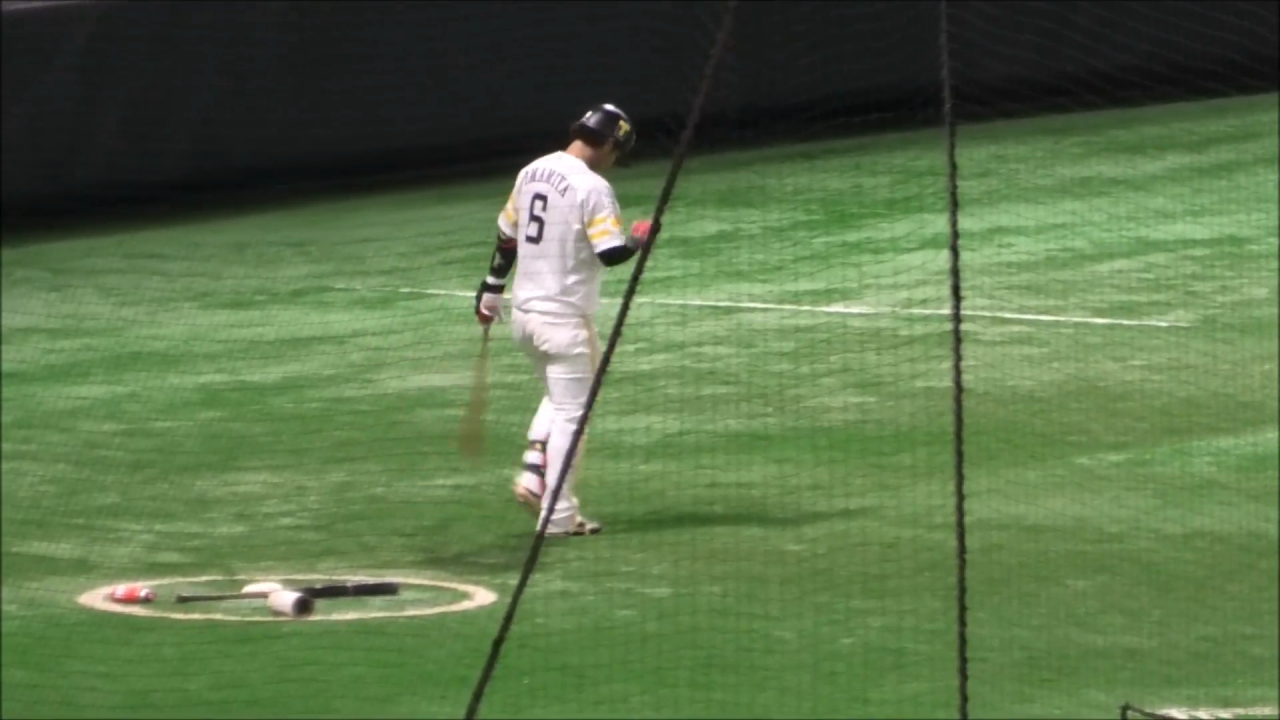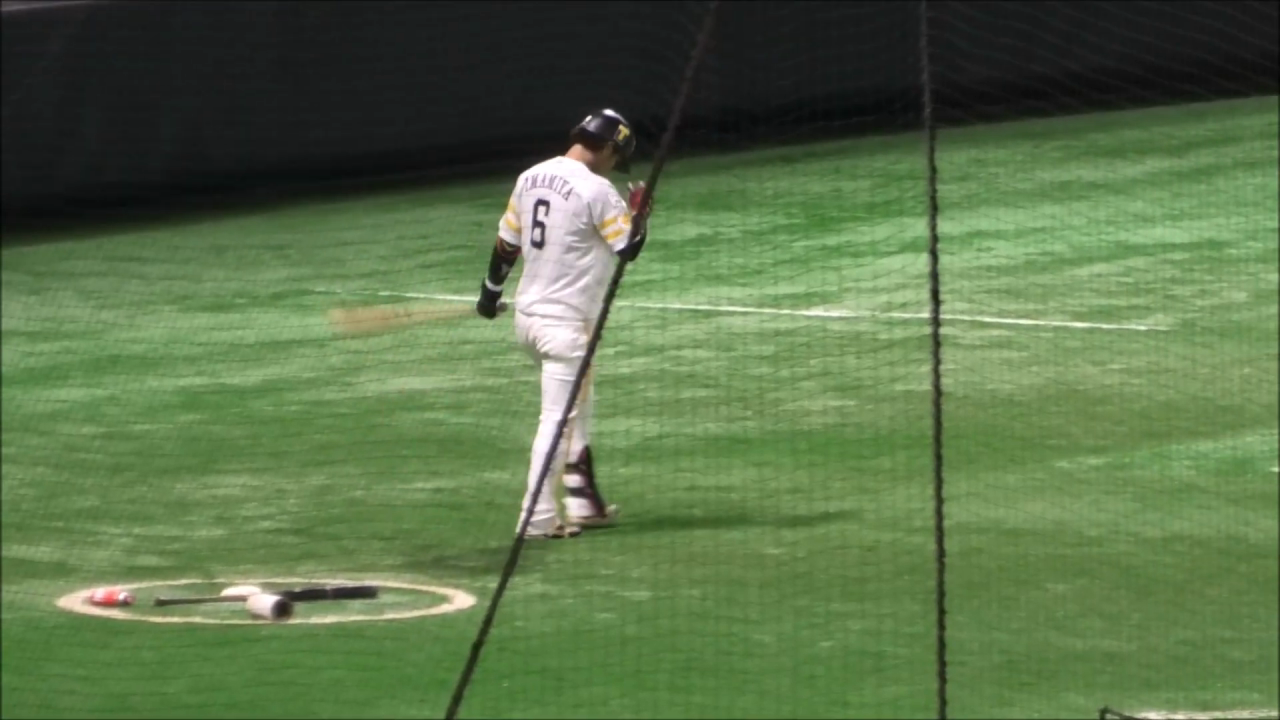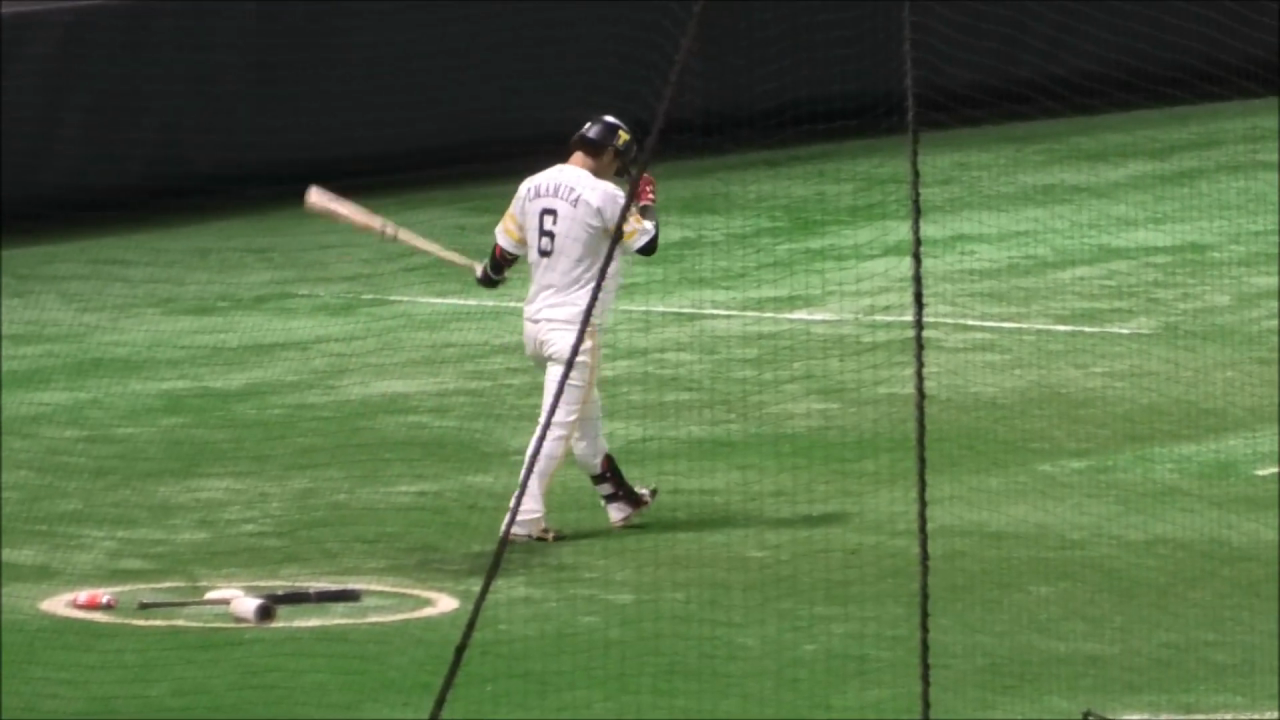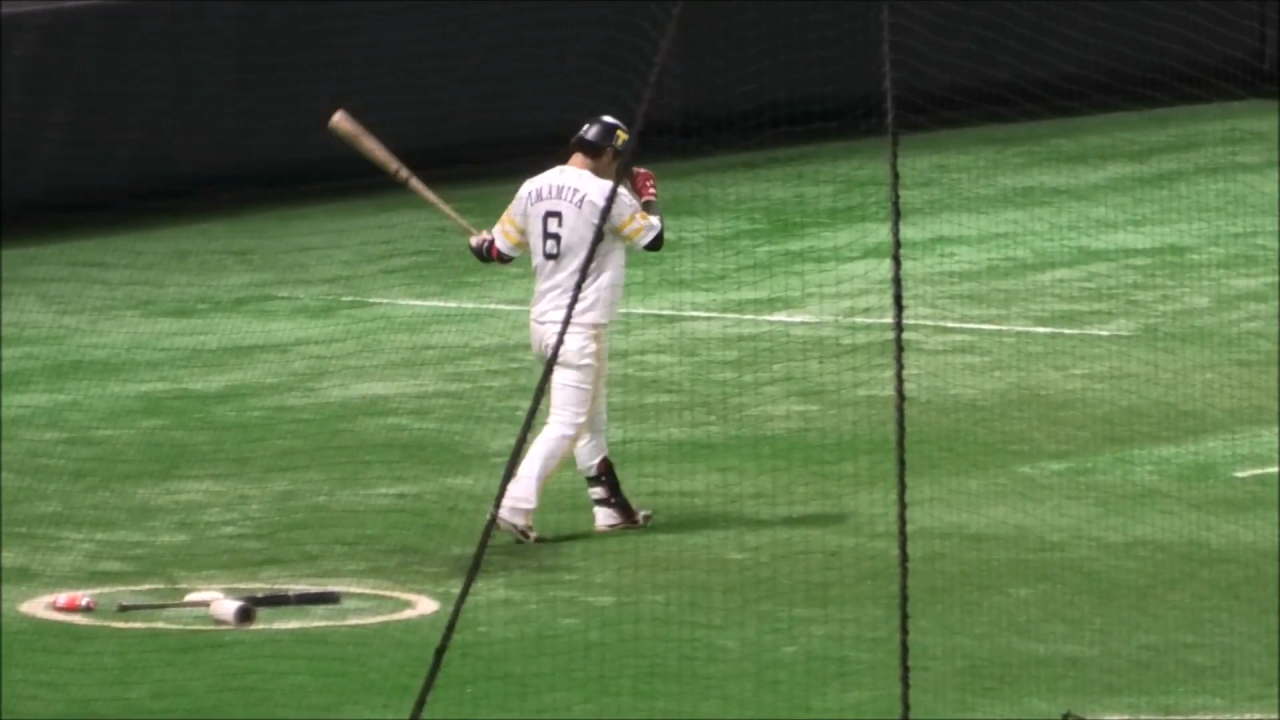
dt=0.1s
person 1, frame 1
left shoulder: (532, 171)
right shoulder: (592, 188)
left elbow: (506, 236)
right elbow: (611, 253)
left wrist: (491, 289)
right wrist: (639, 237)
left hip: (523, 311)
right hip: (564, 318)
left knee: (557, 402)
right knee: (568, 415)
left ankle: (533, 477)
right ankle: (555, 514)
person 1, frame 2
left shoulder: (530, 177)
right shoulder: (597, 190)
left elbow: (506, 244)
right elbow: (629, 249)
left wrist: (491, 292)
right wrist: (641, 211)
left hip: (528, 315)
right hip: (565, 321)
left knee: (570, 406)
right knee: (561, 417)
left ankle: (583, 499)
right ankle: (539, 517)
person 1, frame 3
left shoulder: (532, 187)
right shoulder: (604, 196)
left elbow: (504, 250)
right elbow: (647, 244)
left wrist: (489, 274)
right wrist: (647, 201)
left hip: (537, 322)
right hip: (572, 328)
left knee: (586, 414)
right knee: (560, 423)
left ankle: (619, 499)
right ankle: (526, 516)
person 1, frame 4
left shoulder: (532, 189)
right shoulder: (607, 194)
left elbow: (499, 251)
right elbow: (653, 240)
left wrist: (479, 246)
right wrist: (648, 196)
left hip: (544, 323)
right hip: (580, 329)
left knee: (590, 417)
right knee: (566, 424)
left ankle: (612, 507)
right ankle: (516, 506)
